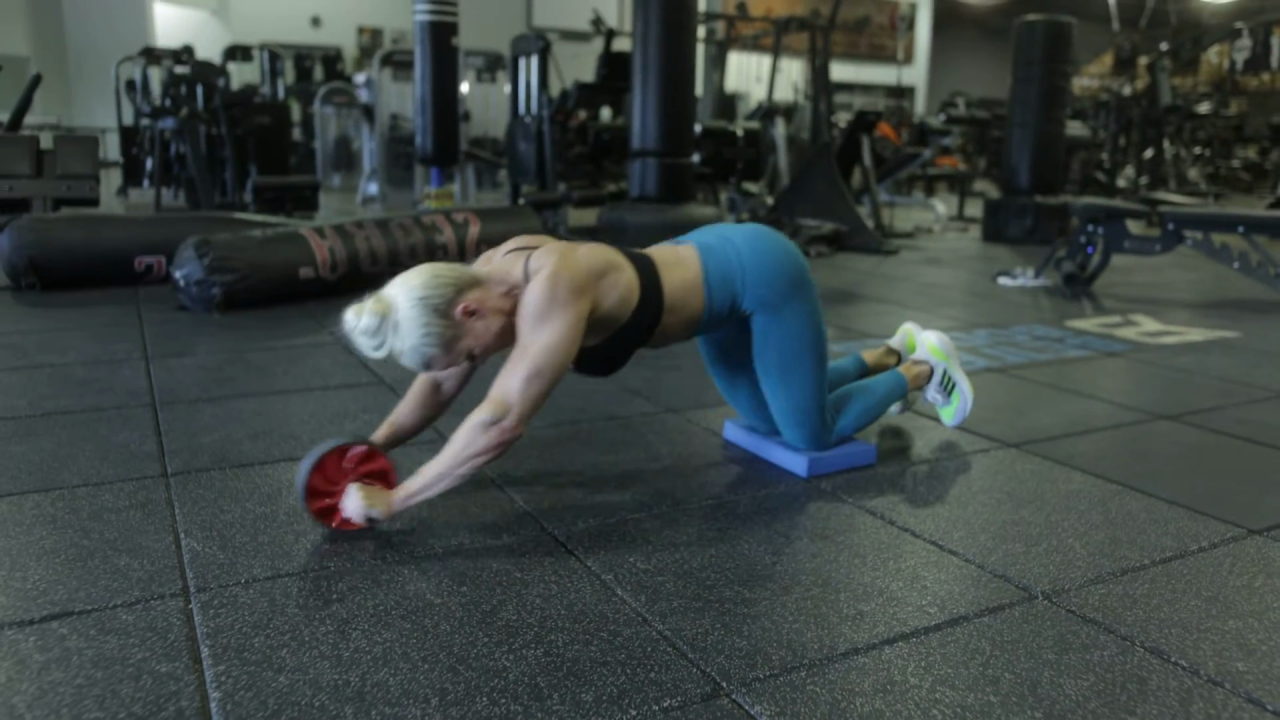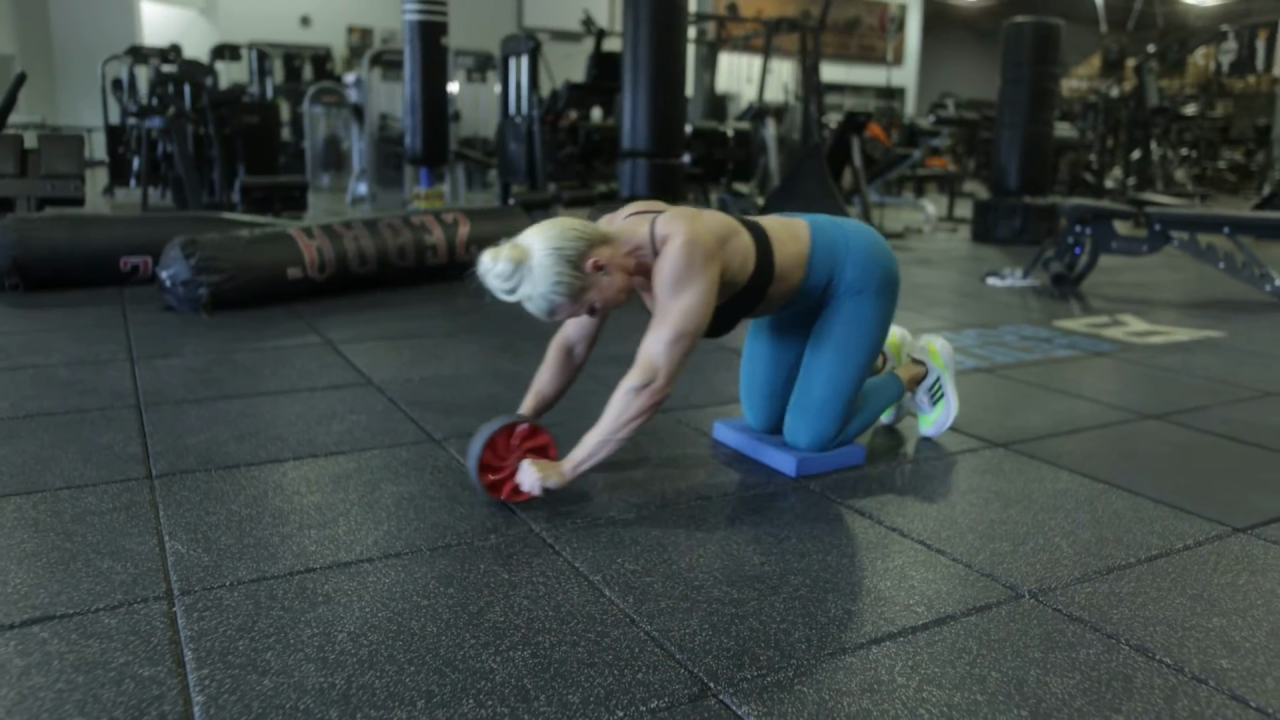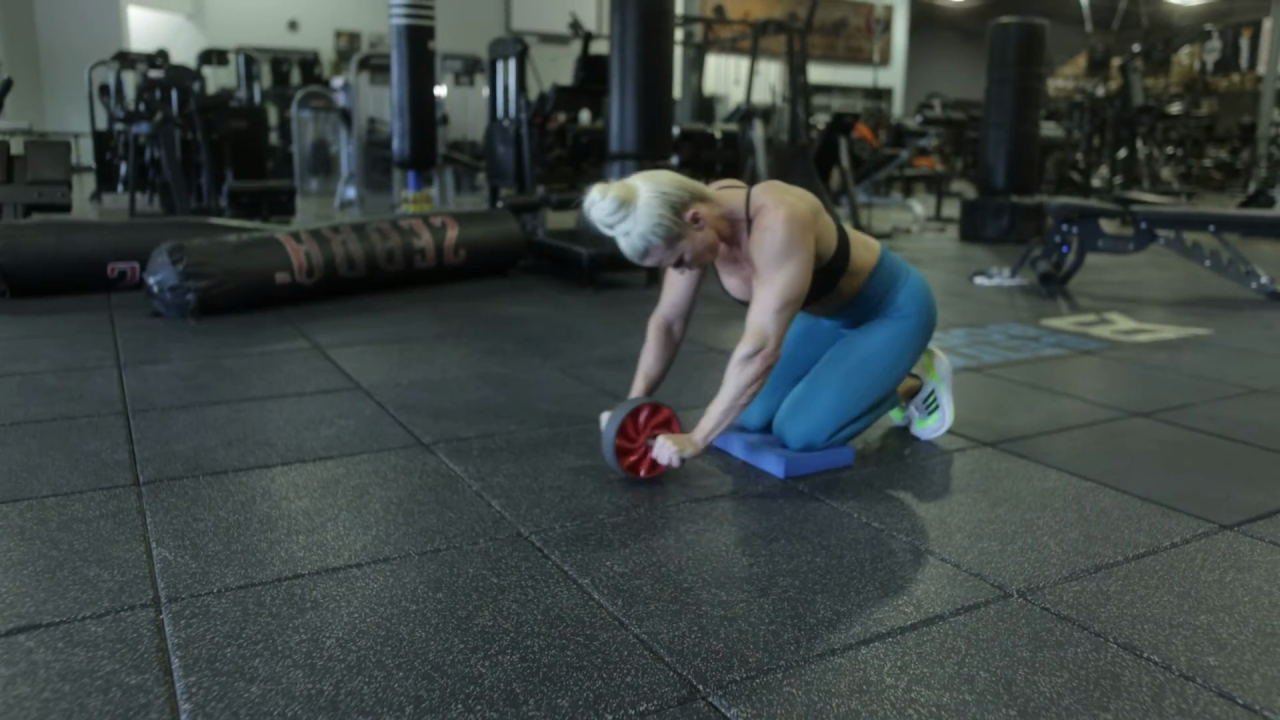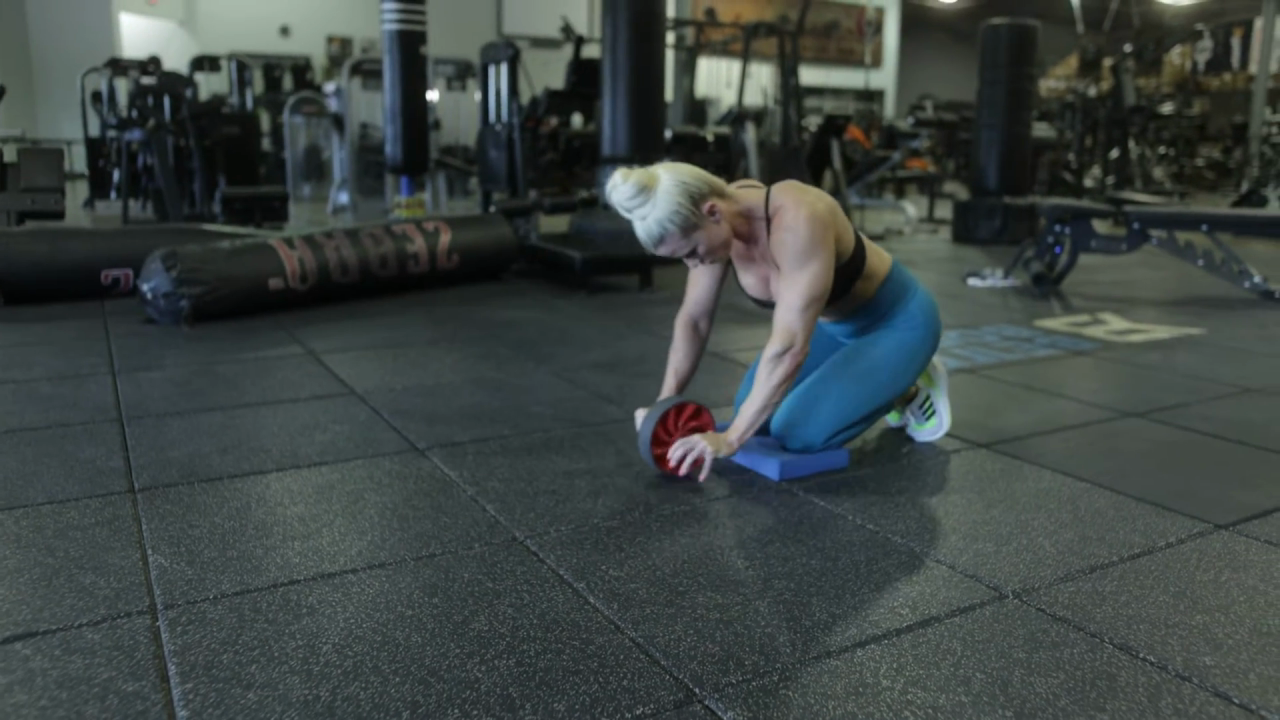
dt=0.4s
person 1, frame 1
left shoulder: (551, 290)
right shoulder: (488, 276)
left elbow: (500, 423)
right elbow: (438, 384)
left wrist: (393, 498)
right wrist: (374, 445)
left hip: (761, 274)
right hip: (715, 269)
left knee: (812, 434)
right knee: (768, 422)
left ankle: (920, 369)
right ankle: (887, 355)
person 1, frame 2
left shoulder: (682, 253)
right shoulder: (605, 240)
left elbow: (649, 385)
right elbow: (570, 346)
left wrist: (564, 469)
right wrist: (521, 421)
left hip: (853, 270)
right hip: (798, 270)
left knee: (811, 435)
right knee: (764, 422)
left ankle: (914, 371)
right ankle: (881, 358)
person 1, frame 3
left shoulder: (778, 221)
right shoulder: (698, 212)
left elbow: (760, 350)
right elbow: (668, 322)
left wrist: (695, 439)
left hip: (895, 310)
right hip: (831, 314)
left knee: (798, 433)
right knee: (751, 420)
left ankle: (910, 384)
right ankle: (872, 368)
person 1, frame 4
left shoulder: (798, 220)
right shoulder: (720, 215)
left elbow: (789, 347)
right elbow: (693, 320)
left wrist: (731, 439)
right wrist: (665, 403)
left hip: (898, 322)
left knee: (797, 435)
right knee: (754, 413)
left ankle: (907, 391)
right ankle: (875, 381)
